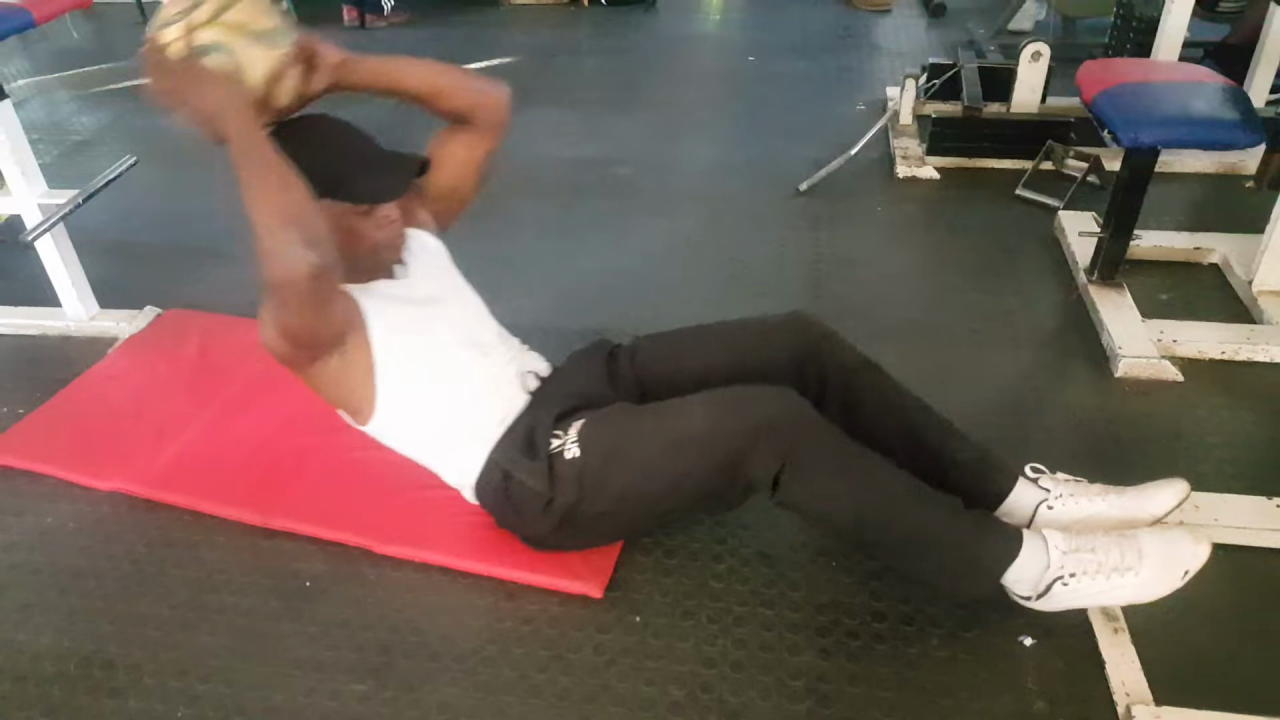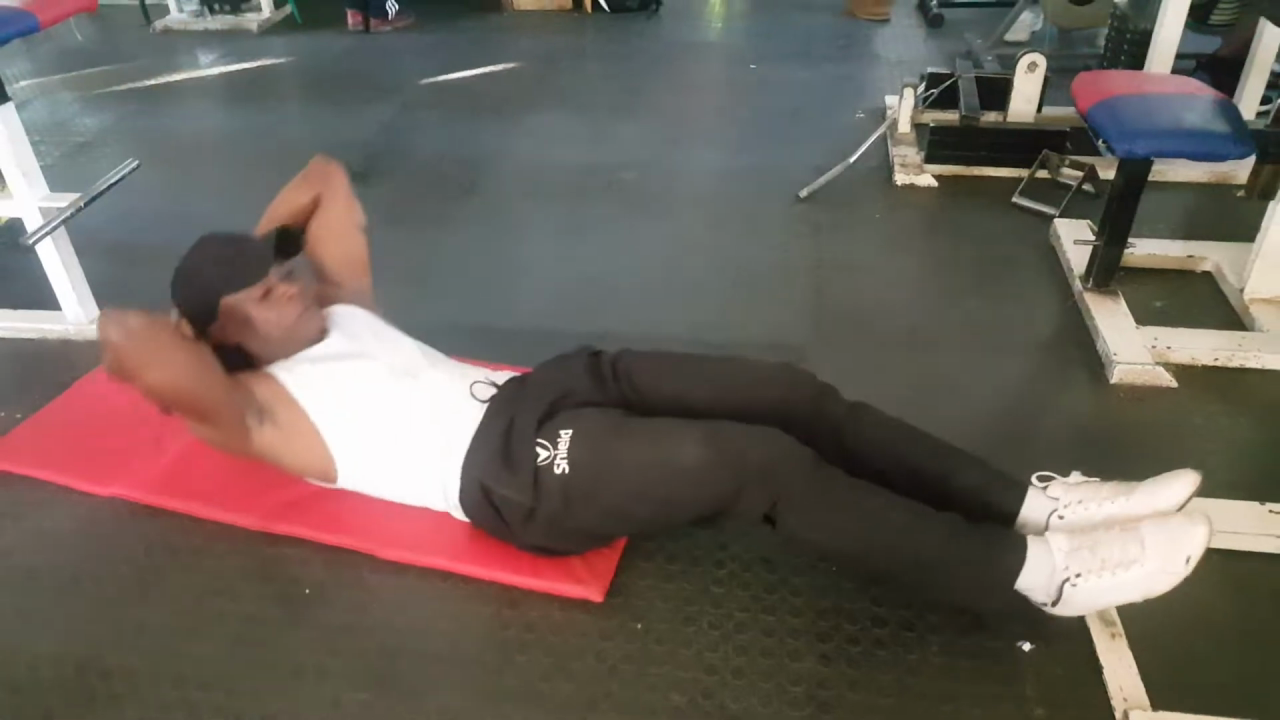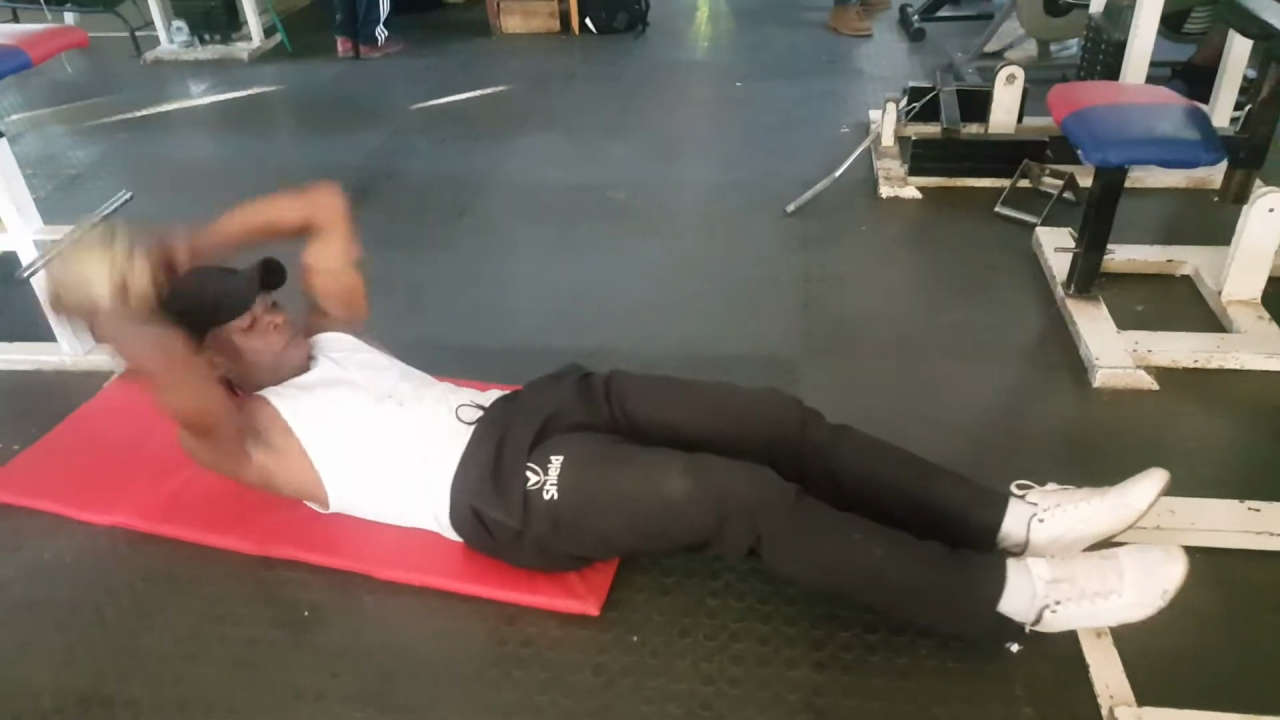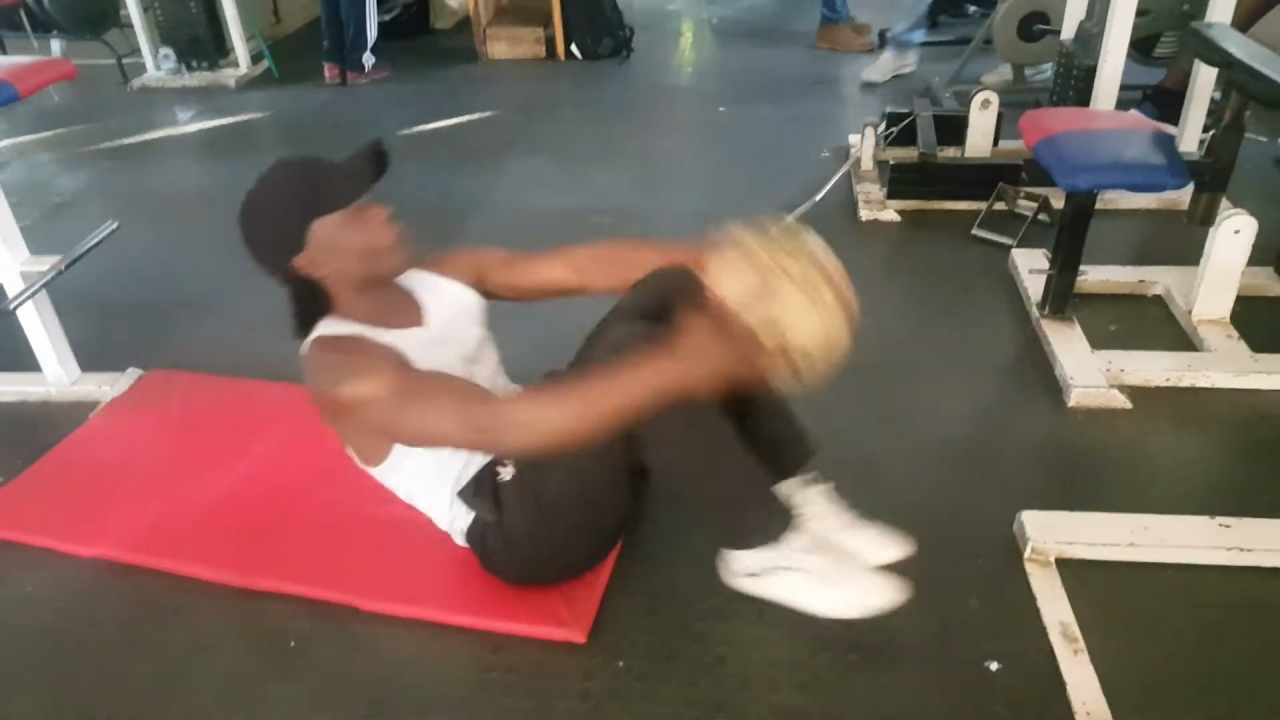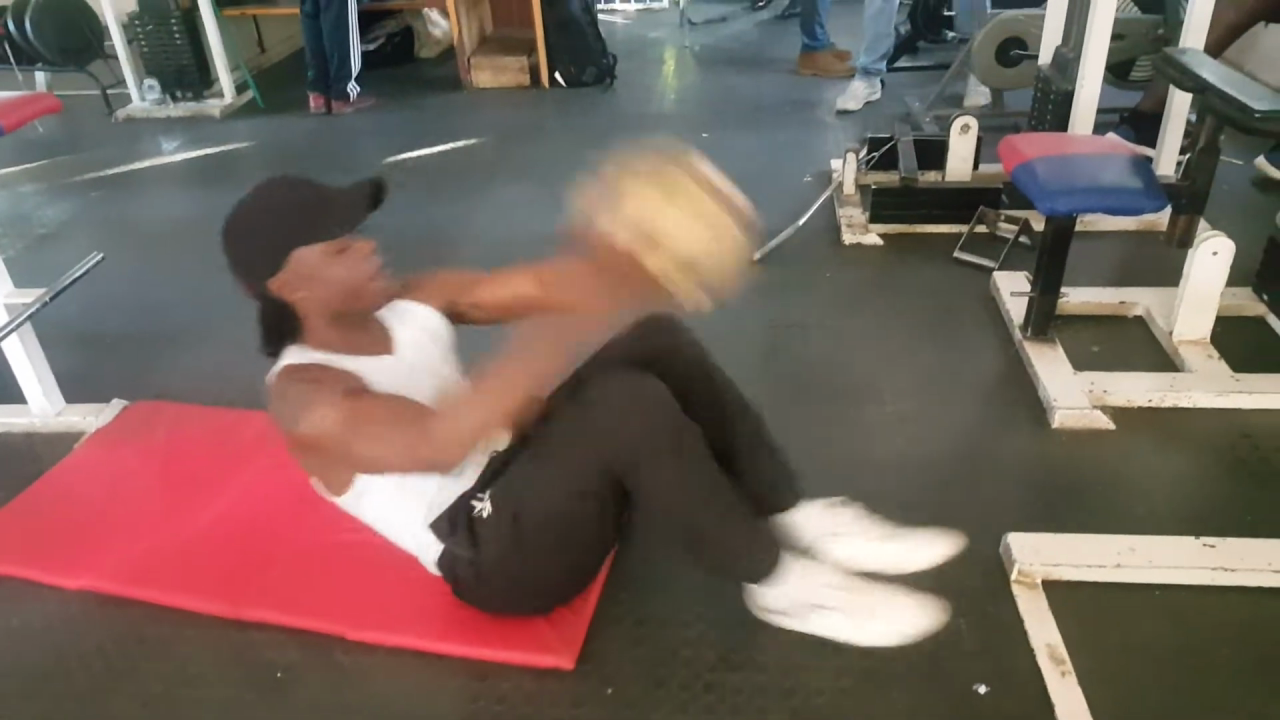
dt=0.4s
person 1, frame 1
left shoulder: (408, 232)
right shoulder: (304, 327)
left elbow: (488, 107)
right elbow: (302, 261)
left wrist: (346, 70)
right wrist: (236, 120)
left hip: (572, 389)
right hip: (535, 479)
left knee: (800, 344)
right knee: (771, 424)
left ankle: (1010, 495)
right ankle: (1020, 567)
person 1, frame 2
left shoulder: (336, 308)
right shoulder: (250, 407)
left elbow: (327, 177)
right elbow: (127, 337)
left wrist: (248, 247)
right wrist: (183, 315)
left hip: (544, 390)
right hip: (510, 474)
left knee: (789, 394)
right knee: (761, 467)
left ankle: (1026, 502)
right ankle: (1031, 574)
person 1, frame 3
left shoulder: (328, 336)
right shoulder: (245, 436)
left elbow: (326, 206)
right elbow: (171, 366)
left wrist: (202, 244)
right wrist: (107, 306)
left hip: (533, 410)
right hip: (502, 494)
left knee: (781, 422)
right knee: (744, 499)
left ankle: (1007, 513)
right ankle: (1011, 592)
person 1, frame 4
left shoulder: (439, 273)
right shoulder: (346, 374)
left elbow: (583, 267)
right elbow: (512, 428)
right wrist: (683, 369)
right hip: (521, 523)
left knee: (671, 292)
right knee: (651, 353)
left ankle: (790, 495)
right ankle: (763, 549)
person 1, frame 5
left shoulder: (409, 303)
right shoulder: (307, 404)
left elbow: (535, 287)
right elbow: (446, 436)
left wrist: (600, 267)
right wrist: (579, 299)
left hip: (529, 480)
right hip: (499, 557)
left knee: (656, 334)
right knee: (633, 402)
left ankle: (797, 523)
right ankle: (775, 583)
